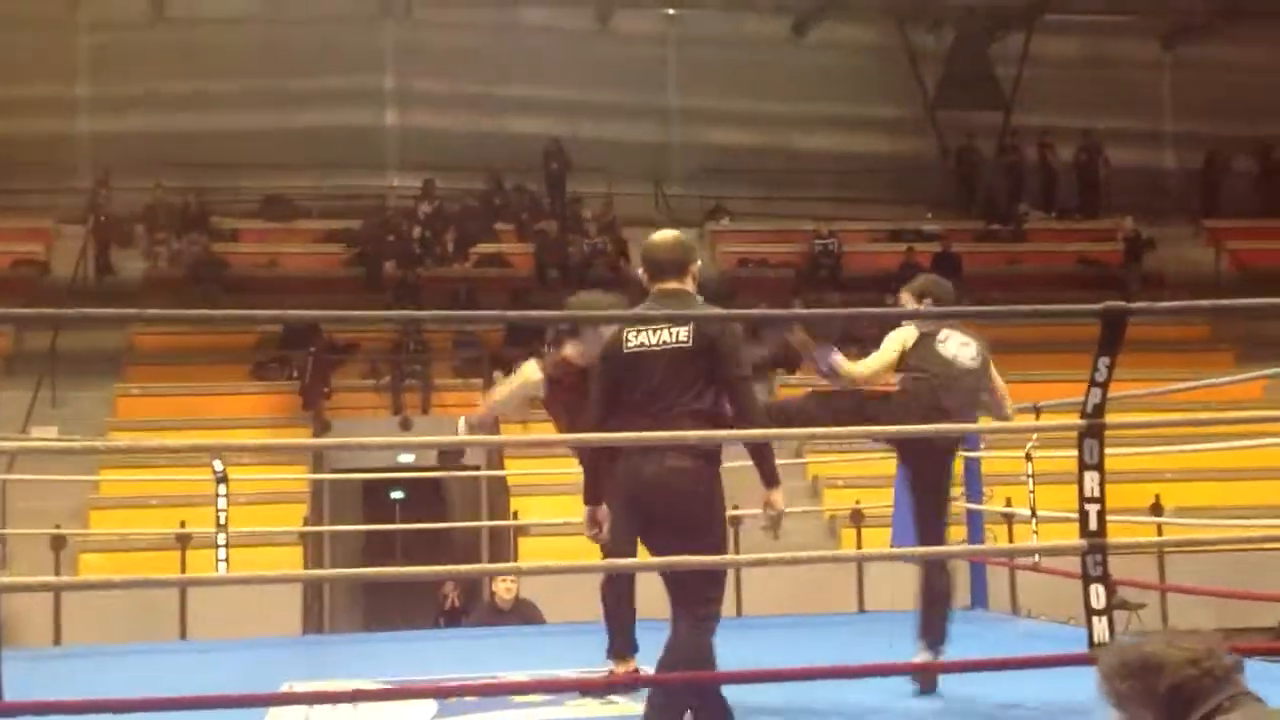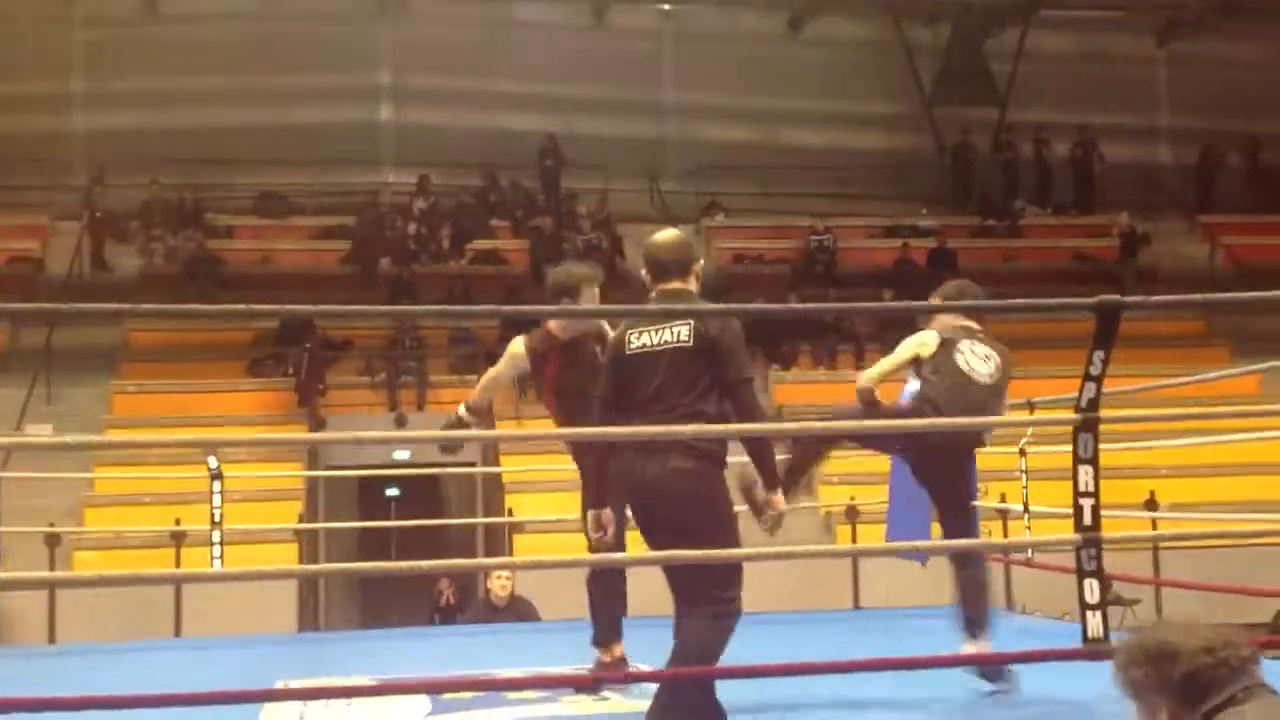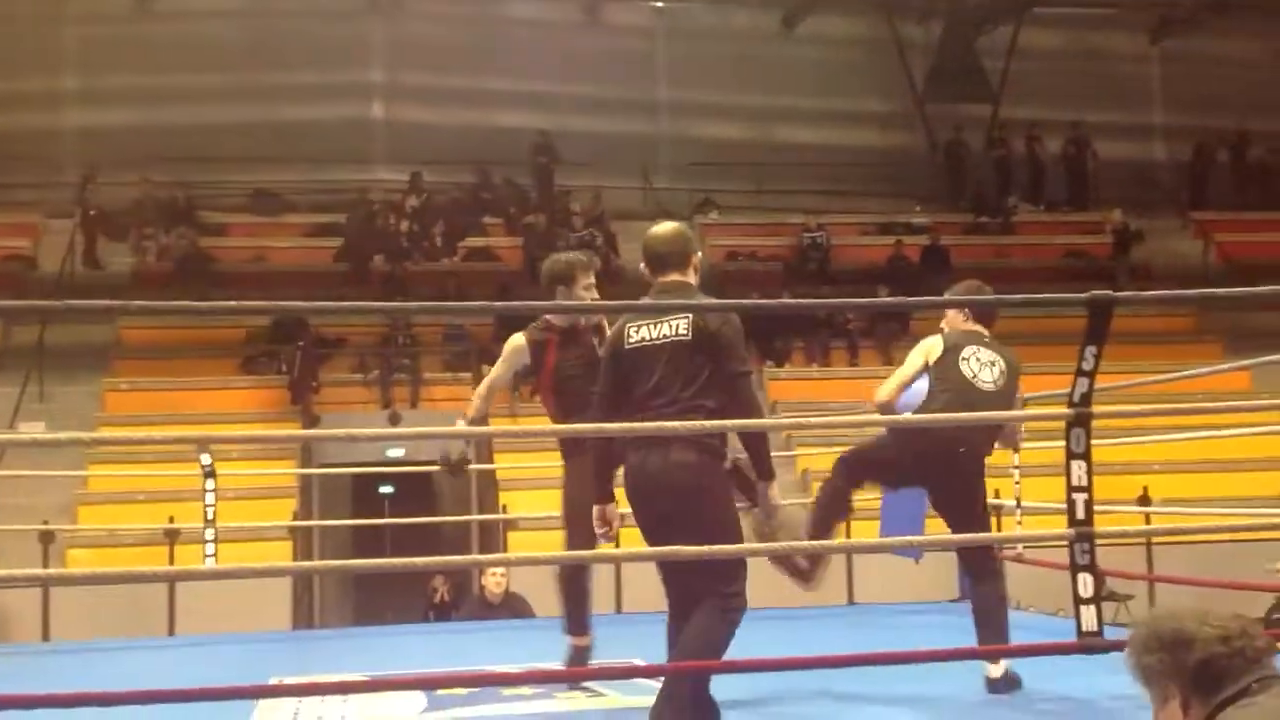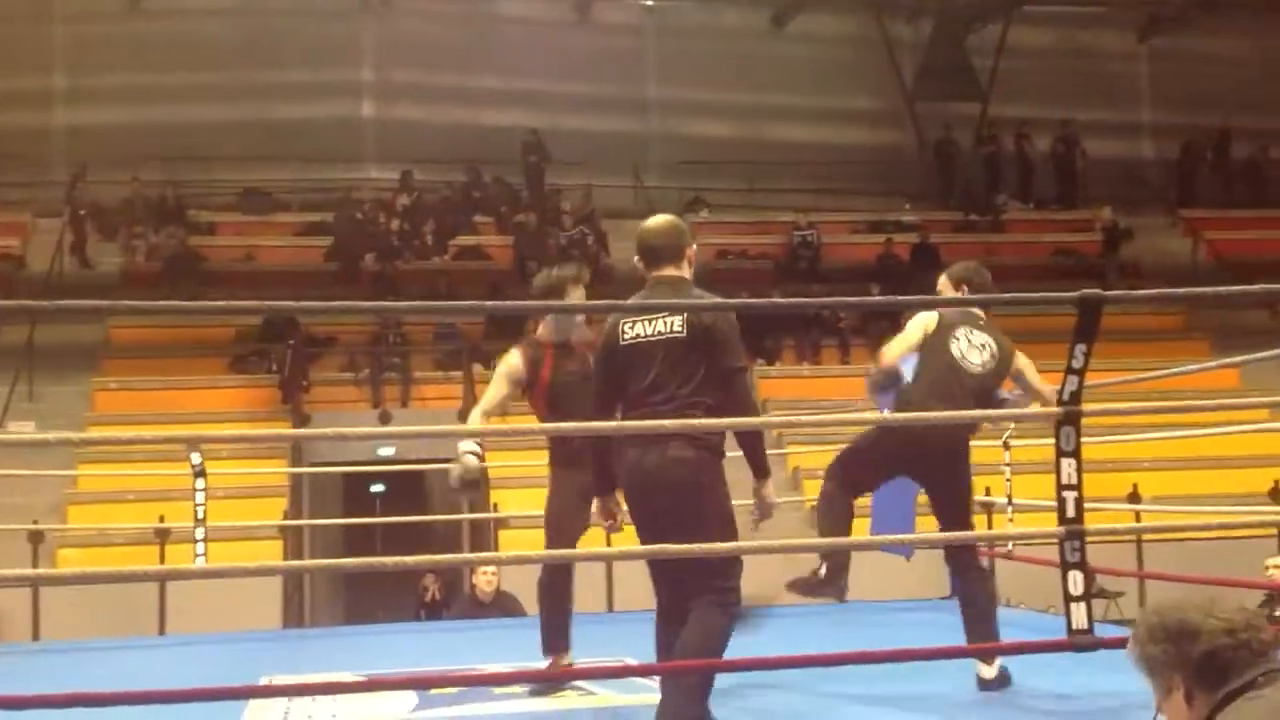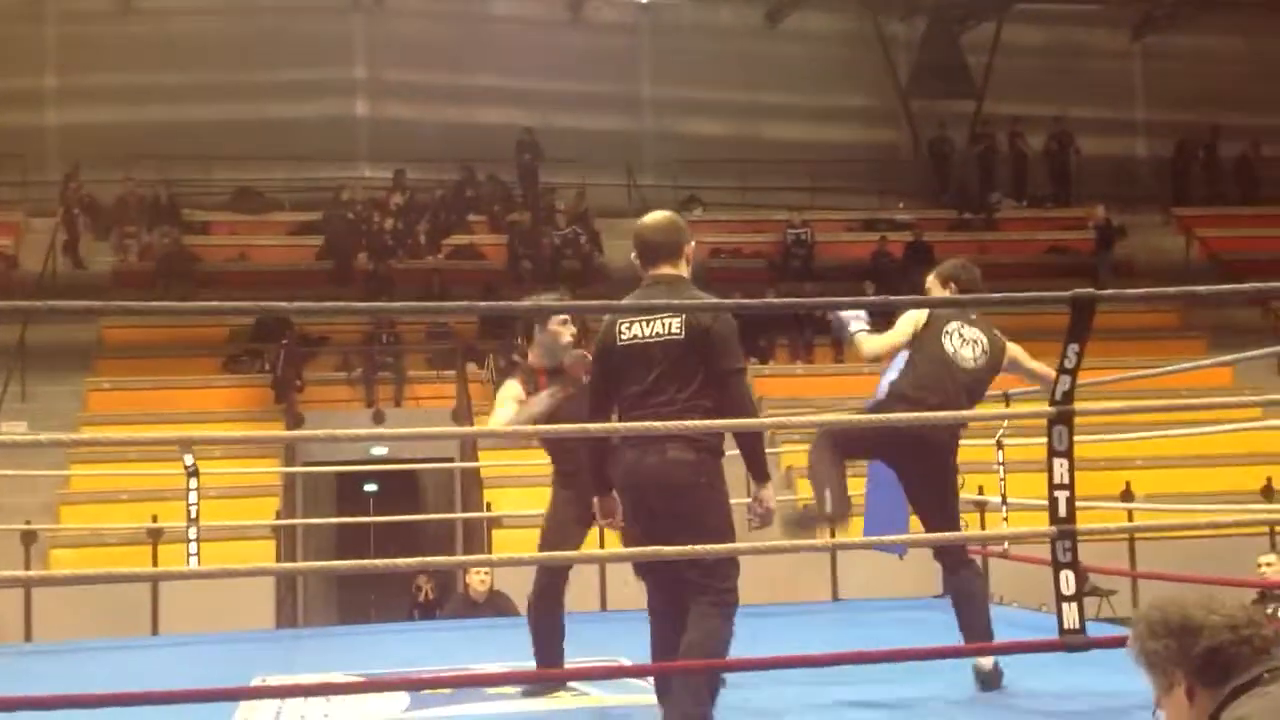
dt=0.1s
person 1, frame 1
left shoulder: (621, 333)
right shoulder: (714, 324)
left elbow: (599, 421)
right elbow: (745, 408)
left wrist: (595, 497)
right wrist: (771, 481)
left hip: (634, 477)
right hip: (688, 473)
left knee: (687, 599)
right knee: (700, 605)
person 1, frame 2
left shoulder: (626, 335)
right shoulder: (715, 323)
left elbow: (605, 421)
right elbow: (747, 409)
left wrist: (600, 499)
right wrist: (771, 482)
left hip: (640, 477)
right hip: (692, 473)
left knee: (693, 598)
right knee: (718, 602)
person 1, frame 3
left shoulder: (625, 329)
right shoulder: (715, 317)
left elbow: (606, 416)
right elbow: (743, 404)
left wrist: (603, 495)
right wrist: (765, 477)
left hip: (642, 470)
right hip: (694, 466)
left knee: (687, 595)
right knee: (723, 596)
person 1, frame 4
left shoulder: (619, 323)
right shoulder: (709, 312)
left elbow: (601, 411)
right elbow: (738, 401)
left wrist: (605, 487)
right wrist: (761, 474)
left hip: (636, 467)
right hip: (690, 463)
left knee: (673, 594)
right knee: (716, 593)
person 1, frame 5
left shoulder: (616, 322)
right shoulder: (707, 313)
left elbow: (597, 411)
right elbow: (736, 403)
left wrist: (602, 486)
right wrist: (761, 478)
left hip: (634, 468)
right hip: (689, 465)
left knee: (667, 596)
right knee: (714, 595)
person 2, frame 1
left shoulder: (908, 333)
right shoulder: (978, 347)
left elbow: (858, 374)
right elbow: (1004, 413)
left wrist: (831, 360)
left hip: (899, 419)
right hip: (939, 447)
left knee: (819, 405)
right knee: (932, 551)
right ankle: (928, 656)
person 2, frame 2
left shoulder: (929, 339)
right shoulder: (1000, 355)
left elbow: (866, 382)
right elbow: (993, 419)
left wrist: (873, 410)
left hip: (915, 430)
right hip: (953, 453)
left knee: (832, 425)
right knee: (965, 550)
left ankle: (780, 484)
right ankle: (978, 643)
person 2, frame 3
left shoulder: (936, 344)
right shoulder: (1009, 363)
left elbow: (884, 398)
right elbow: (1012, 439)
left wrist: (893, 418)
left hip: (919, 445)
right hip: (963, 466)
left knee: (846, 470)
right knee: (981, 562)
left ankle: (808, 560)
right ankle: (997, 663)
person 2, frame 4
left shoulder: (931, 320)
right shoulder: (1004, 348)
left elbow: (886, 364)
right elbow: (1048, 398)
left wrist: (880, 378)
right wrist: (995, 402)
left hip: (905, 432)
right hip: (949, 451)
left knee: (839, 476)
right knee: (962, 555)
left ankle: (831, 574)
right ankle: (988, 664)
person 2, frame 5
left shoulder: (921, 317)
right shoulder: (998, 343)
left elbow: (873, 352)
right elbow: (1047, 377)
left wrist: (855, 325)
left hip: (893, 422)
right hip: (935, 445)
left knee: (829, 439)
right knee: (952, 551)
left ankle: (829, 502)
right ankle: (983, 658)
person 3, frame 1
right shoulder: (542, 374)
right elbow: (495, 405)
right wrist: (467, 428)
right hip: (604, 470)
right knee: (618, 568)
right ankle: (622, 662)
person 3, frame 2
left shoulder: (598, 330)
right shoulder: (528, 349)
right elbow: (489, 385)
right wrist: (462, 418)
right hip: (596, 452)
right knee: (606, 551)
right ankle: (610, 652)
person 3, frame 3
left shoulder: (596, 327)
right shoulder: (527, 343)
right elbow: (488, 390)
right wrist: (463, 430)
right hip: (583, 450)
right knee: (580, 544)
right ankle: (579, 641)
person 3, frame 4
left shoulder: (586, 342)
right shoulder: (521, 360)
right elbow: (482, 410)
right wrist: (469, 447)
right hip: (572, 466)
right knee: (558, 564)
right ankle: (558, 660)
person 3, frame 5
left shoulder: (581, 363)
right shoulder: (518, 386)
right elbow: (497, 429)
right wrist: (536, 408)
right hip: (574, 485)
right knee: (549, 580)
right ankle: (550, 669)
